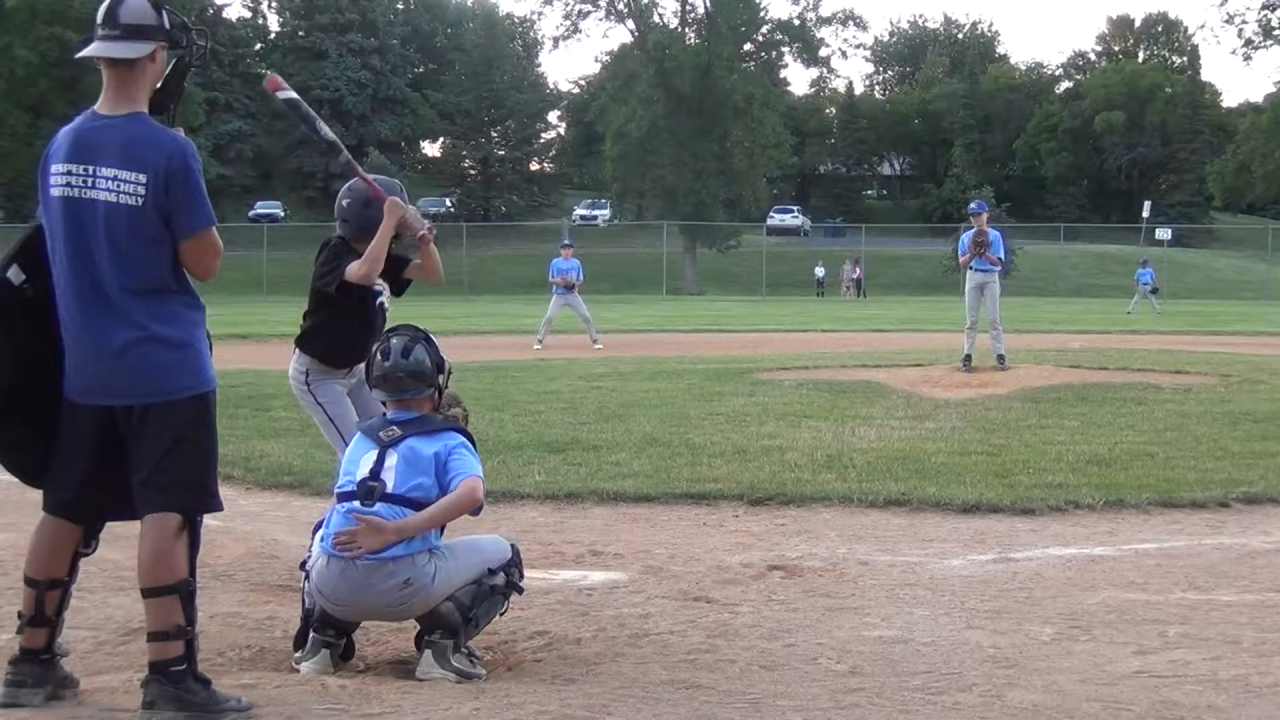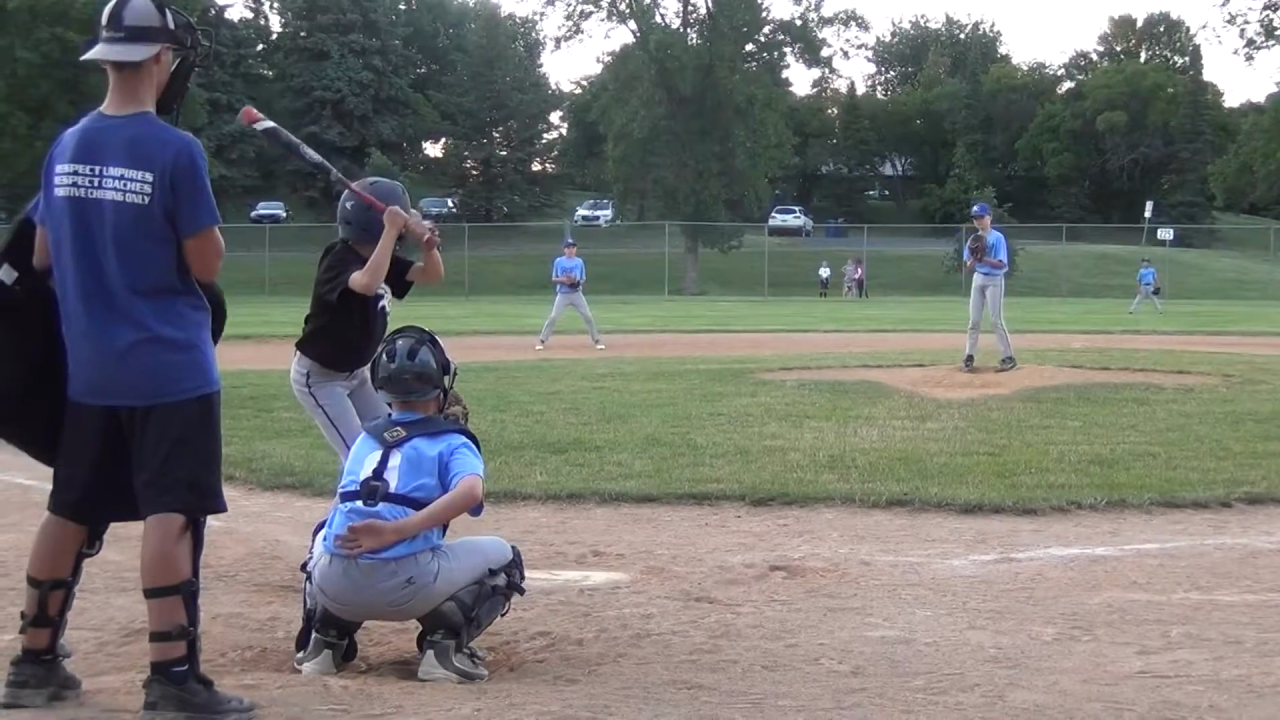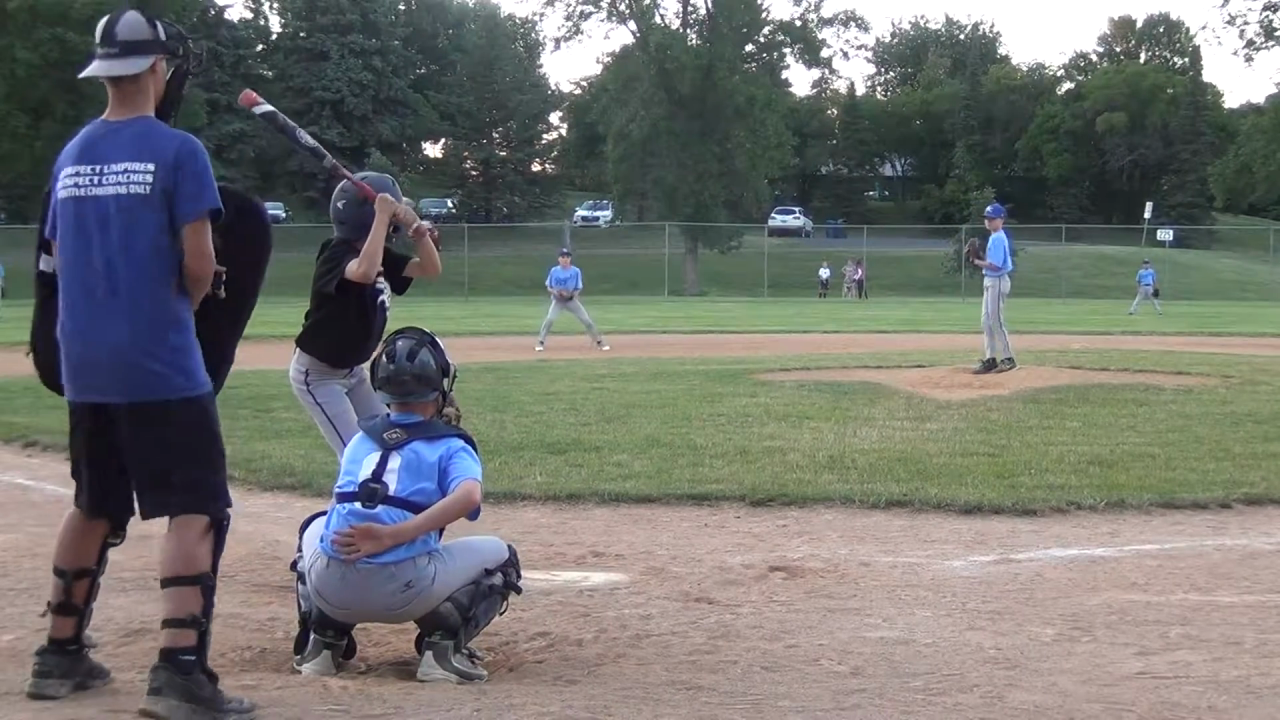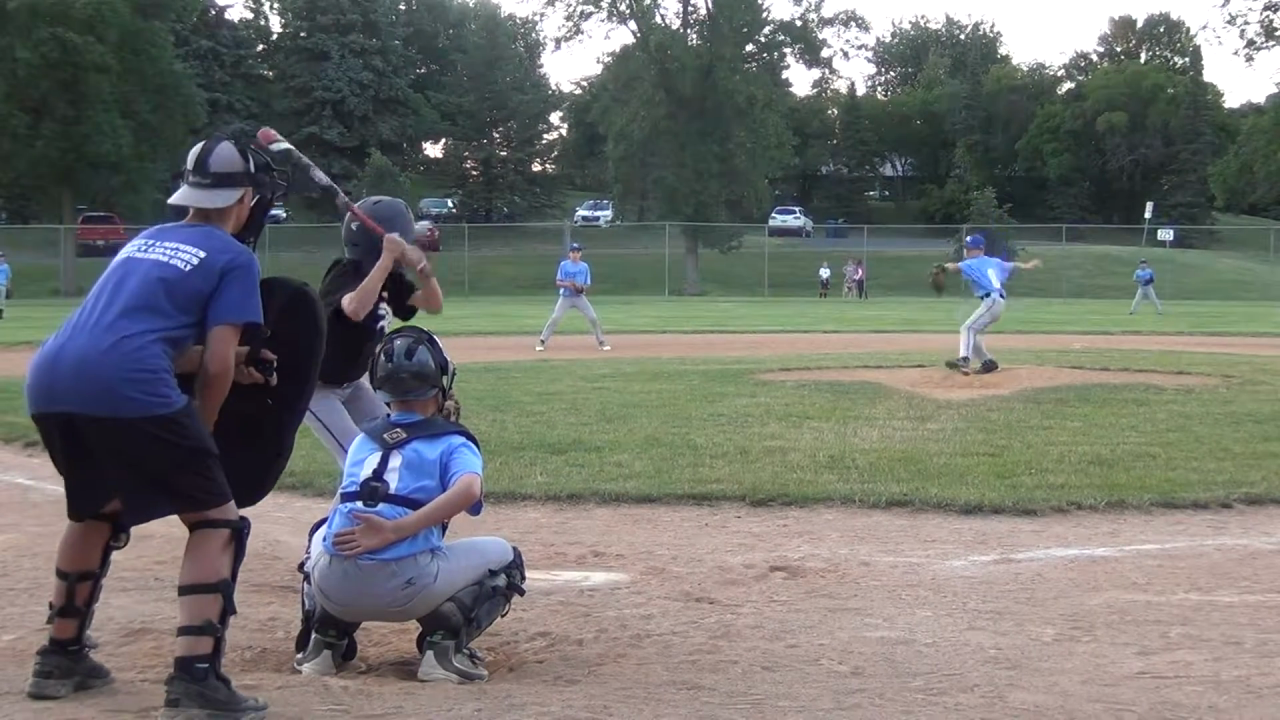
dt=1s
person 1, frame 1
left shoulder: (59, 145)
right shoulder: (168, 151)
right elbow: (205, 264)
left hip: (84, 367)
right hip: (164, 366)
left knee: (65, 512)
right knee: (167, 516)
person 1, frame 2
left shoulder: (65, 147)
right shoulder: (175, 150)
right elbow: (207, 265)
left hip: (88, 369)
right hip: (170, 367)
left knee: (71, 512)
right knee: (171, 515)
person 1, frame 3
left shoulder: (70, 154)
right shoulder: (178, 150)
left elbow: (63, 258)
right elbow: (198, 262)
left hip: (84, 362)
right hip: (160, 365)
left knee: (95, 506)
right knee: (197, 511)
left ankle: (59, 655)
person 1, frame 4
left shoulder: (144, 240)
right shoulder: (233, 257)
right elbow: (217, 365)
left wrist: (221, 358)
right wrist: (198, 433)
left hip: (49, 382)
right hip: (126, 388)
left knee: (98, 509)
right knee: (217, 521)
left ankle: (61, 657)
person 2, frame 1
left shoulder: (360, 439)
right shoulder: (447, 440)
right elbow: (471, 494)
right wrist: (395, 532)
left hip: (331, 587)
right hip: (402, 586)
right knee: (503, 555)
left ankle: (323, 639)
right ankle: (443, 644)
person 2, frame 2
left shoulder: (365, 438)
right shoulder: (452, 441)
right elbow: (470, 492)
right wrist: (395, 531)
left hip: (335, 586)
right hip: (406, 585)
left knee: (327, 534)
right knee: (504, 557)
left ankle: (324, 641)
right ankle: (445, 645)
person 2, frame 3
left shoulder: (361, 439)
right shoulder: (451, 446)
right elbow: (469, 496)
right wrist: (392, 536)
left hip: (330, 588)
right hip: (403, 590)
left knee: (316, 527)
right knee: (500, 555)
left ankle: (322, 641)
right ankle: (443, 646)
person 2, frame 4
left shoulder: (363, 440)
right shoulder: (453, 442)
right elbow: (468, 490)
right wrist: (394, 531)
left hip: (333, 587)
right hip: (406, 587)
left knee: (324, 532)
right knee: (504, 558)
left ankle: (324, 641)
right ankle: (444, 646)
person 3, frame 1
left shoulder: (383, 257)
right shoulder: (337, 255)
left elbow: (433, 274)
right elbow: (366, 274)
left wrist: (422, 236)
right wrist: (390, 220)
left hip: (352, 370)
right hip: (316, 374)
person 3, frame 2
left shoulder: (383, 259)
right shoulder: (340, 260)
left elbow: (434, 275)
right elbow: (369, 285)
left wrist: (425, 240)
right wrist: (391, 230)
left hip: (354, 372)
right hip: (317, 376)
person 3, frame 3
left shoulder: (382, 256)
right shoulder: (337, 255)
left elbow: (431, 269)
right elbow: (365, 272)
left wrist: (416, 228)
right wrist: (382, 217)
left hip: (352, 370)
right hip: (316, 373)
person 3, frame 4
left shoulder: (393, 280)
right shoulder: (345, 274)
left elbow: (434, 304)
right elbow: (356, 310)
left wrist: (423, 269)
right wrist: (386, 259)
left hip: (352, 383)
right hip: (314, 387)
